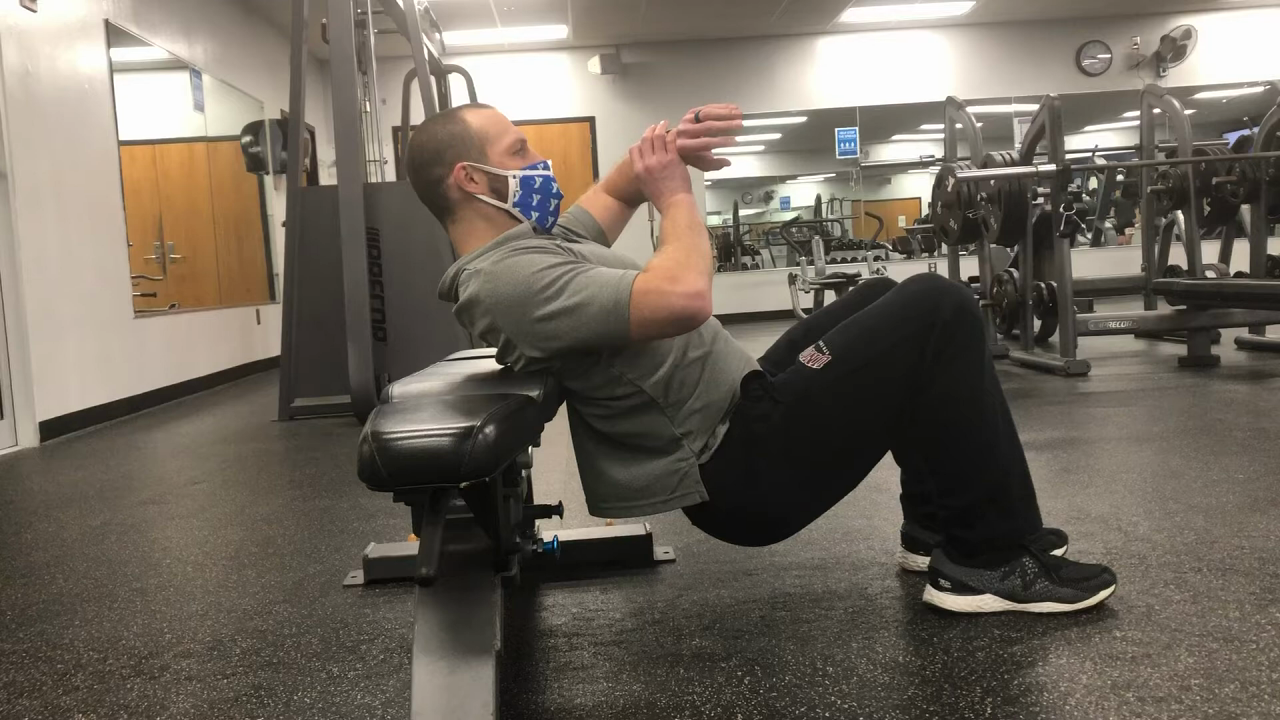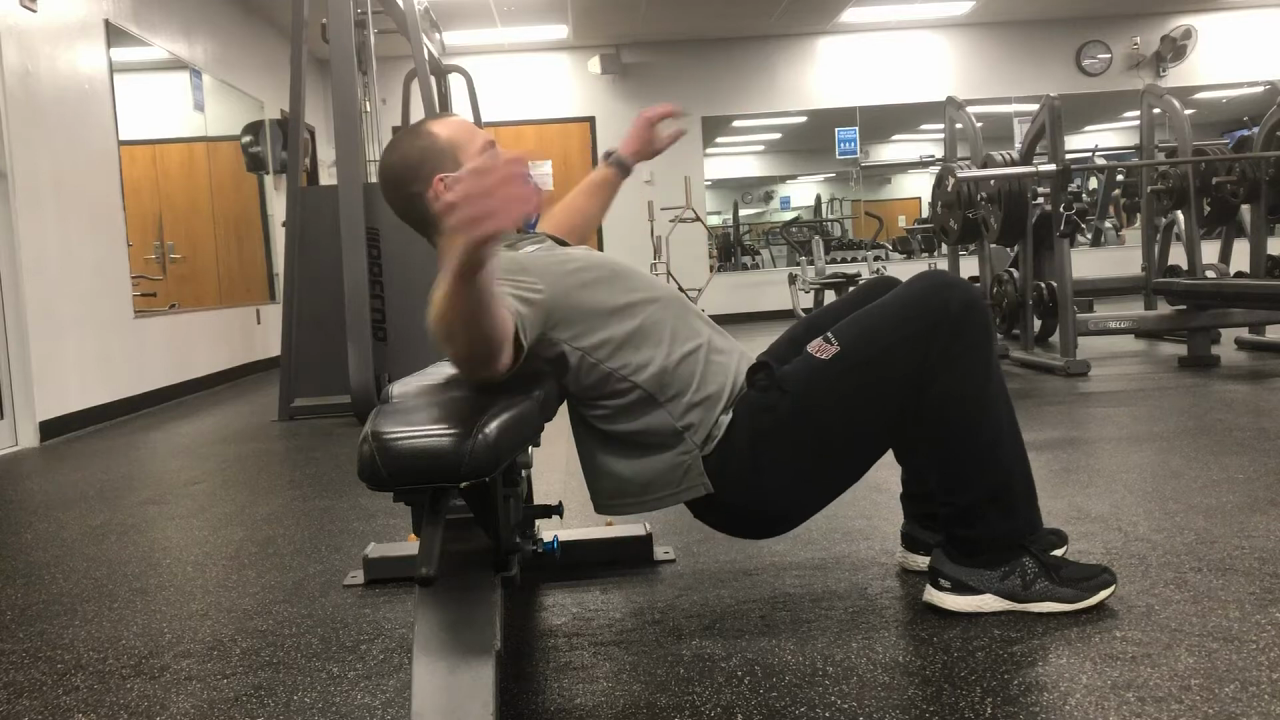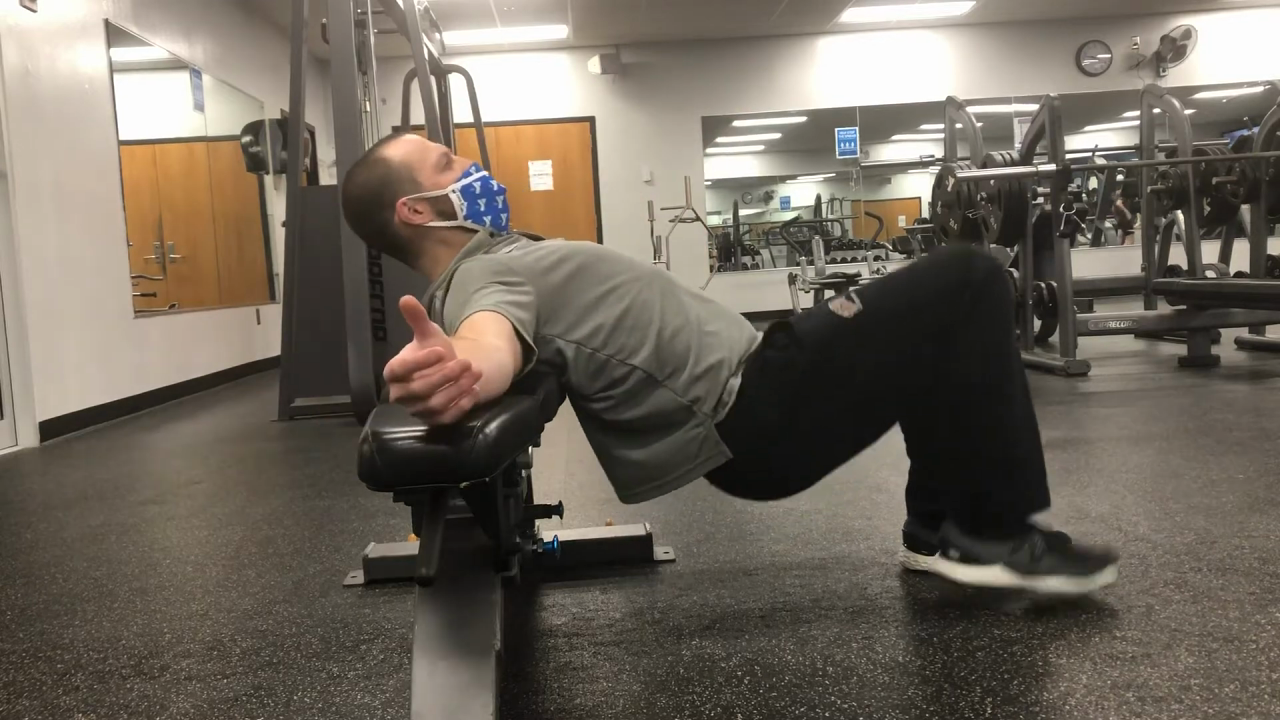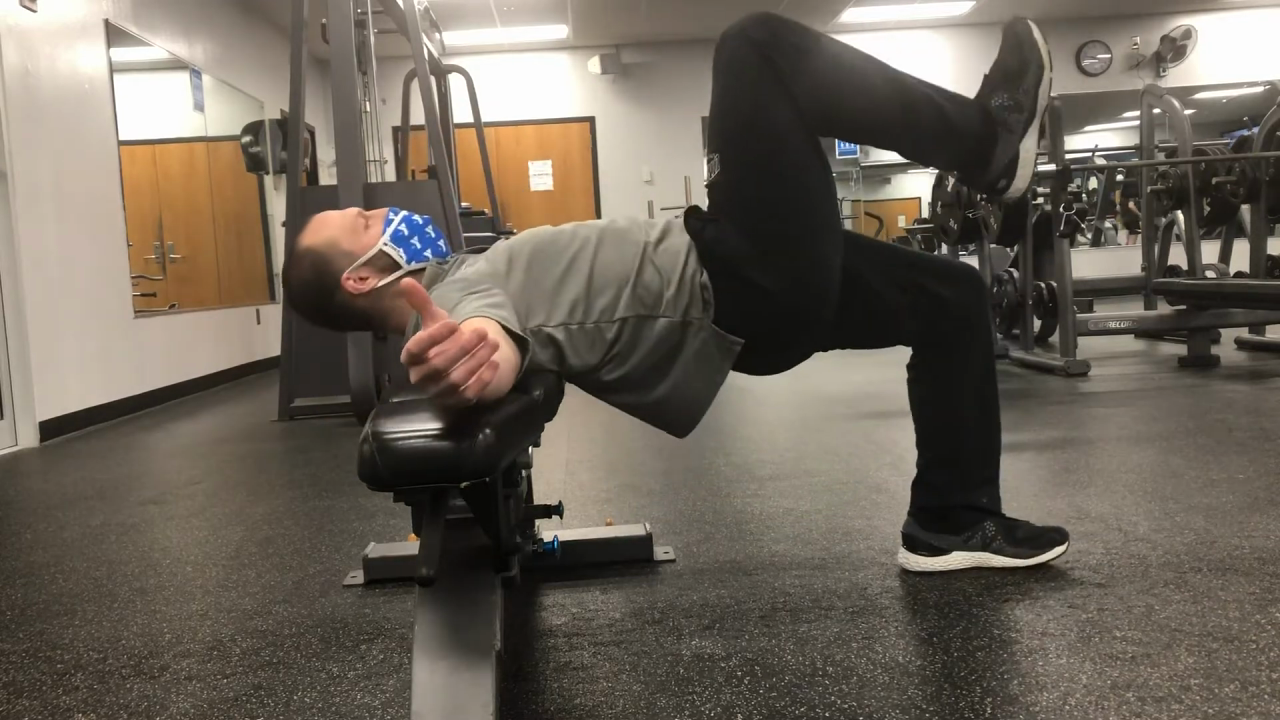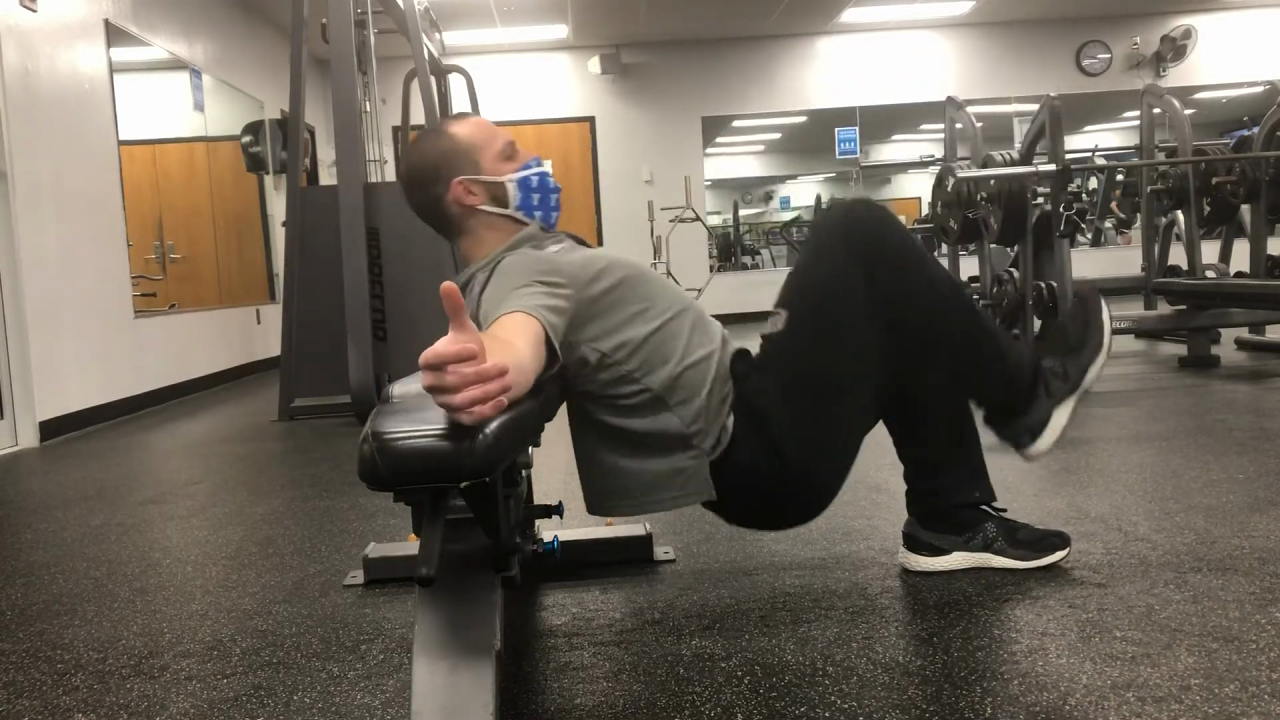
dt=1s
person 1, frame 1
left shoulder: (530, 244)
right shoulder: (512, 279)
left elbow: (616, 189)
right elbow: (684, 297)
left wrist: (671, 139)
right wrist: (676, 192)
left hip: (740, 415)
right hip: (745, 464)
left knee: (885, 299)
right knee: (936, 310)
left ankle: (936, 526)
right ankle: (989, 561)
person 1, frame 2
left shoulder: (517, 257)
right shoulder: (500, 275)
left elbow: (557, 229)
right elbow: (480, 347)
left wrist: (623, 160)
right wrist: (471, 245)
left hip: (741, 412)
right hip: (747, 456)
left knee: (891, 298)
right knee: (945, 307)
left ankle: (939, 527)
right ankle: (988, 561)
person 1, frame 3
left shoulder: (495, 259)
right shoulder: (484, 283)
right elbow: (489, 346)
right wrist: (450, 372)
left hip: (746, 376)
right hip: (756, 414)
left knee: (930, 306)
right knee: (964, 282)
left ankle: (942, 520)
right ankle: (993, 530)
person 1, frame 4
left shoulder: (461, 280)
right shoulder: (458, 301)
right elbow: (499, 355)
right wrist: (461, 365)
left hip: (750, 284)
right hip: (745, 284)
left knee: (951, 296)
right knee: (758, 45)
left ankle: (951, 522)
right ankle: (983, 140)
person 1, frame 5
left shoulder: (526, 262)
right shoulder: (521, 278)
right elbow: (516, 343)
right wrist: (481, 368)
left hip: (751, 441)
right hip: (771, 450)
left knee: (913, 322)
right knee: (856, 235)
left ankle: (952, 523)
right ankle: (1023, 392)
